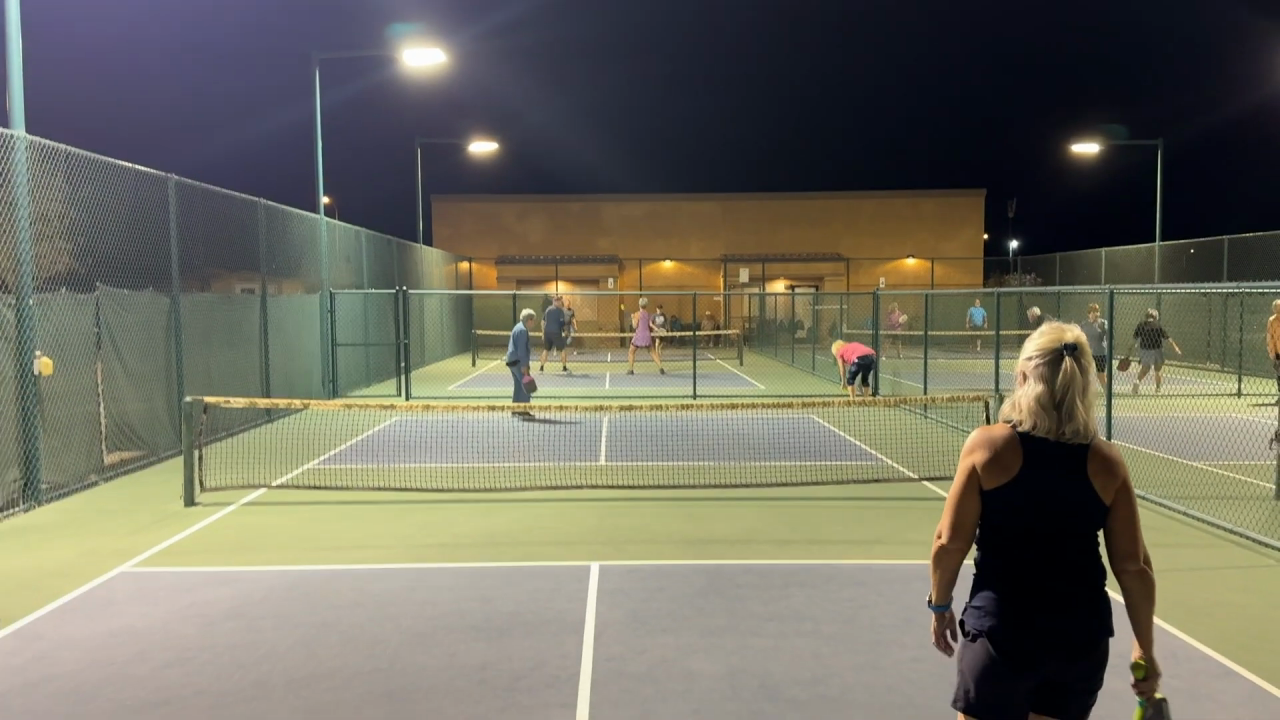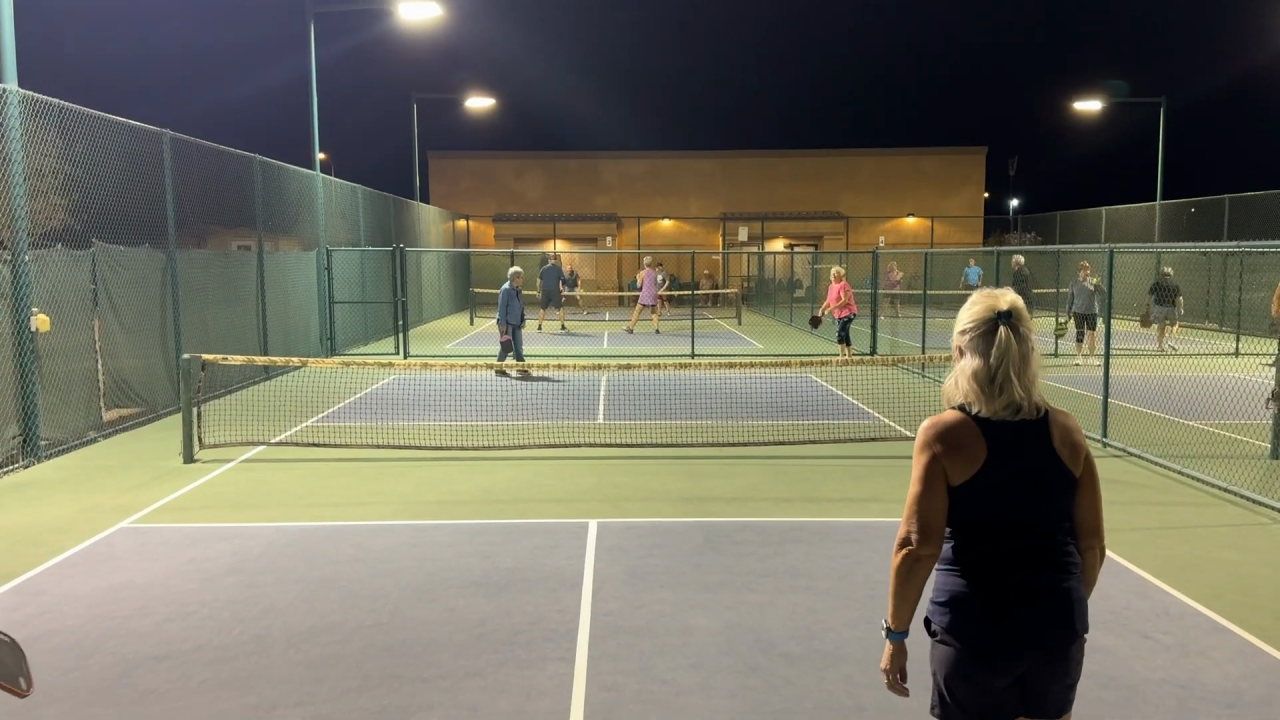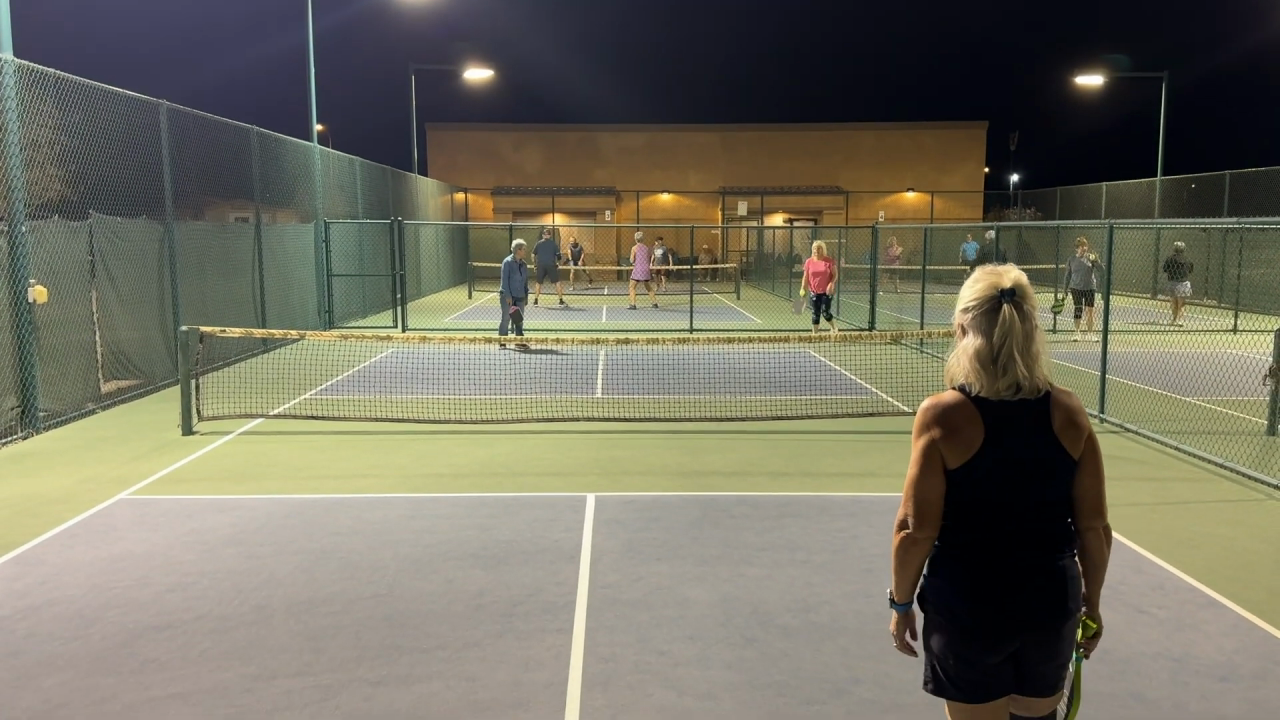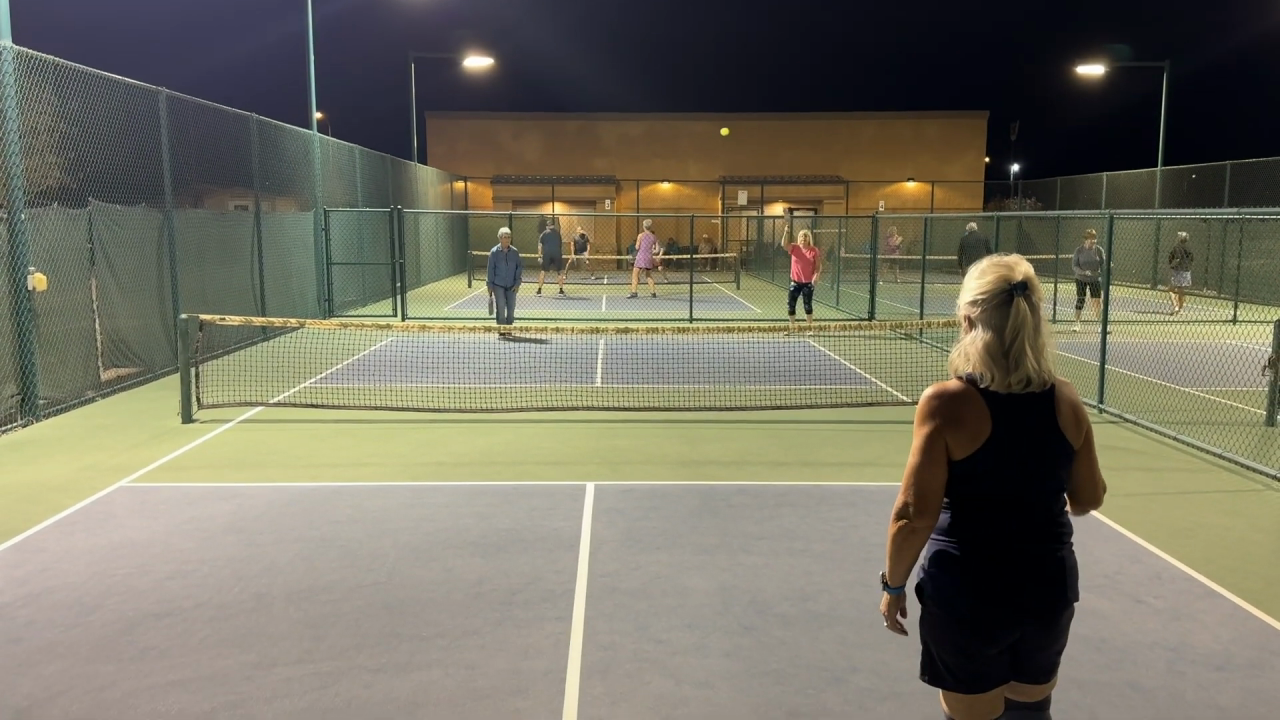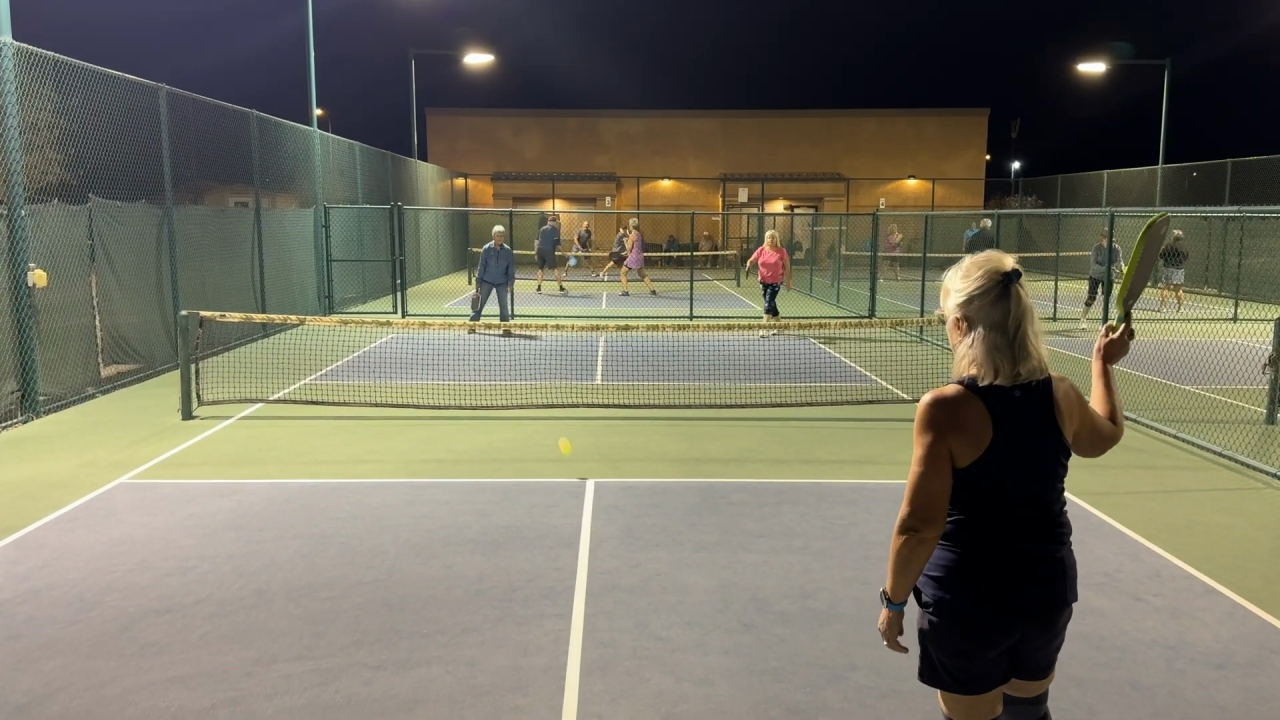
dt=0.7s
person 1, frame 1
left shoulder: (988, 445)
right shoulder: (1106, 461)
left elbow: (949, 542)
right elbow: (1134, 567)
left wrist: (941, 606)
right wrist: (1144, 647)
left hip: (1001, 634)
right hip: (1081, 637)
person 1, frame 2
left shoulder: (943, 434)
right shoulder: (1066, 431)
left elbow: (917, 549)
right elbow: (1092, 545)
left wrist: (895, 635)
left hip: (974, 631)
right hip: (1057, 627)
person 1, frame 3
left shoulder: (942, 415)
right shoulder: (1068, 412)
left elbow: (915, 530)
right elbow: (1094, 526)
left wrist: (901, 603)
right wrist: (1090, 603)
left hip: (967, 610)
right hip: (1050, 604)
person 1, frame 4
left shoulder: (946, 403)
right shoulder: (1065, 401)
left elbow: (913, 516)
right elbow: (1089, 498)
left wrist: (893, 585)
left hip: (967, 597)
right hip: (1048, 591)
person 1, frame 5
left shoulder: (945, 407)
right shoulder: (1059, 394)
left elbow: (919, 525)
right elbow: (1106, 434)
left wrist: (893, 601)
right wrist: (1103, 362)
left hip: (967, 598)
right hip: (1048, 589)
